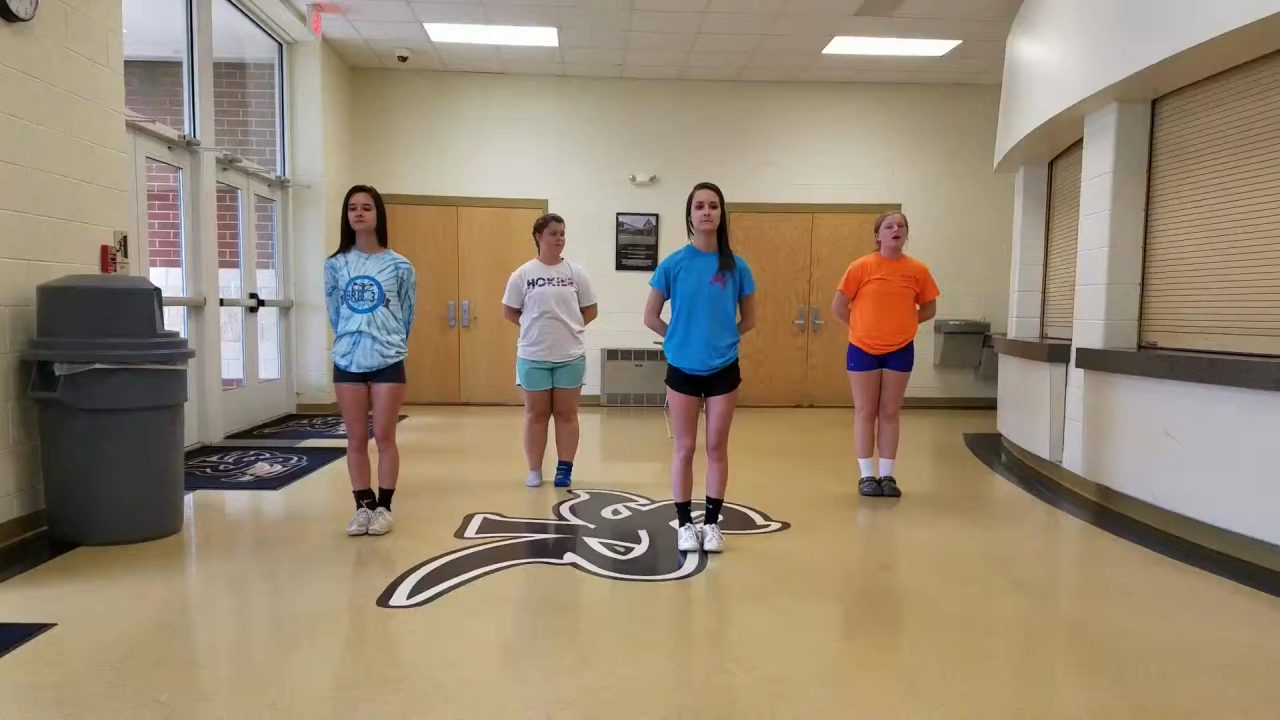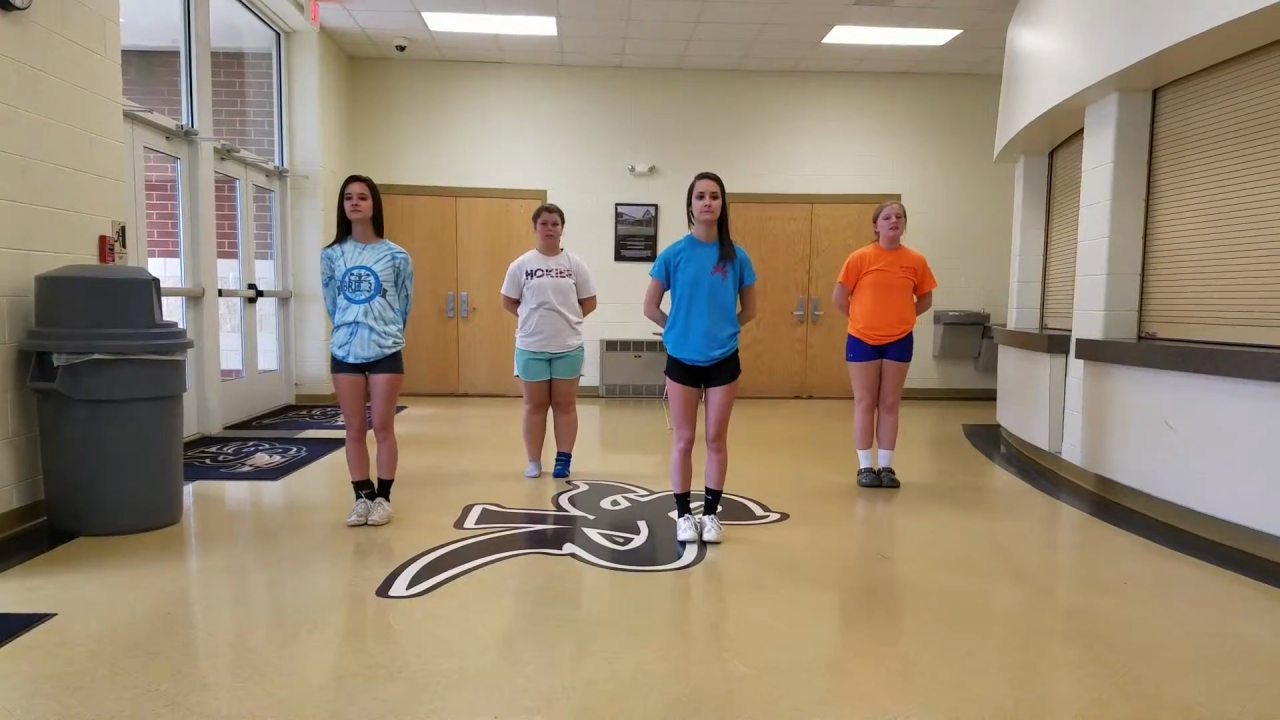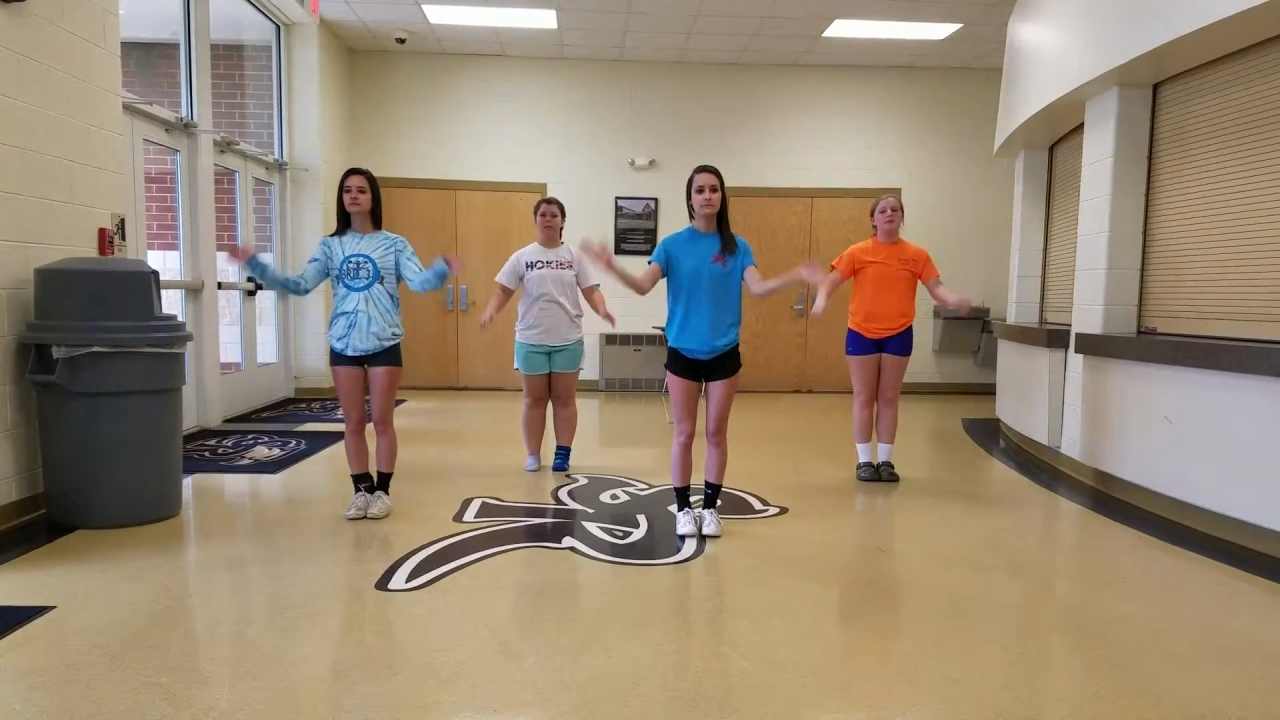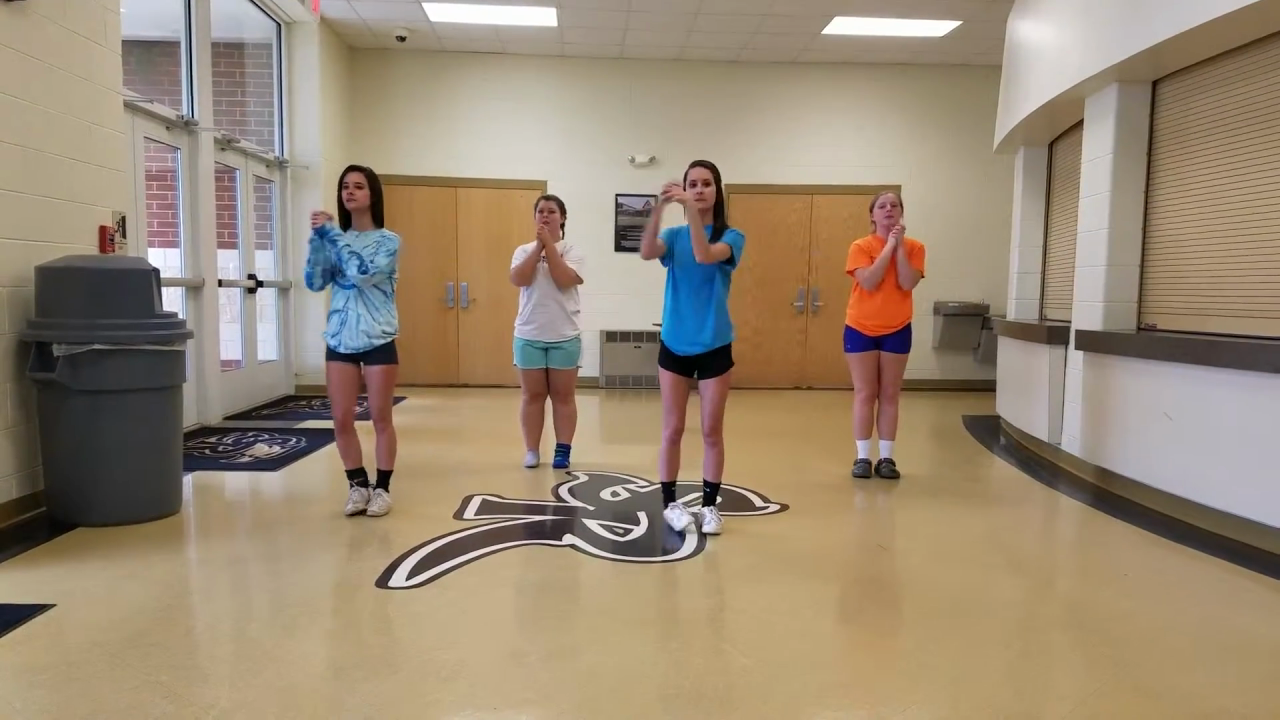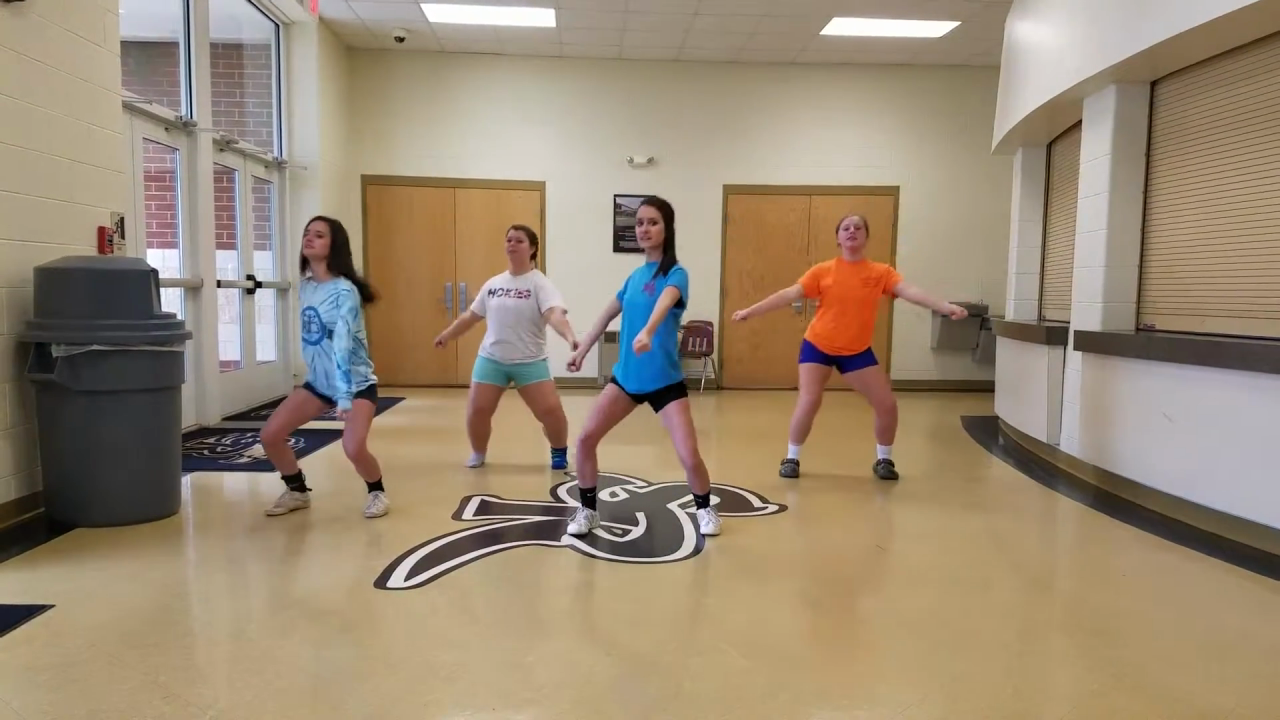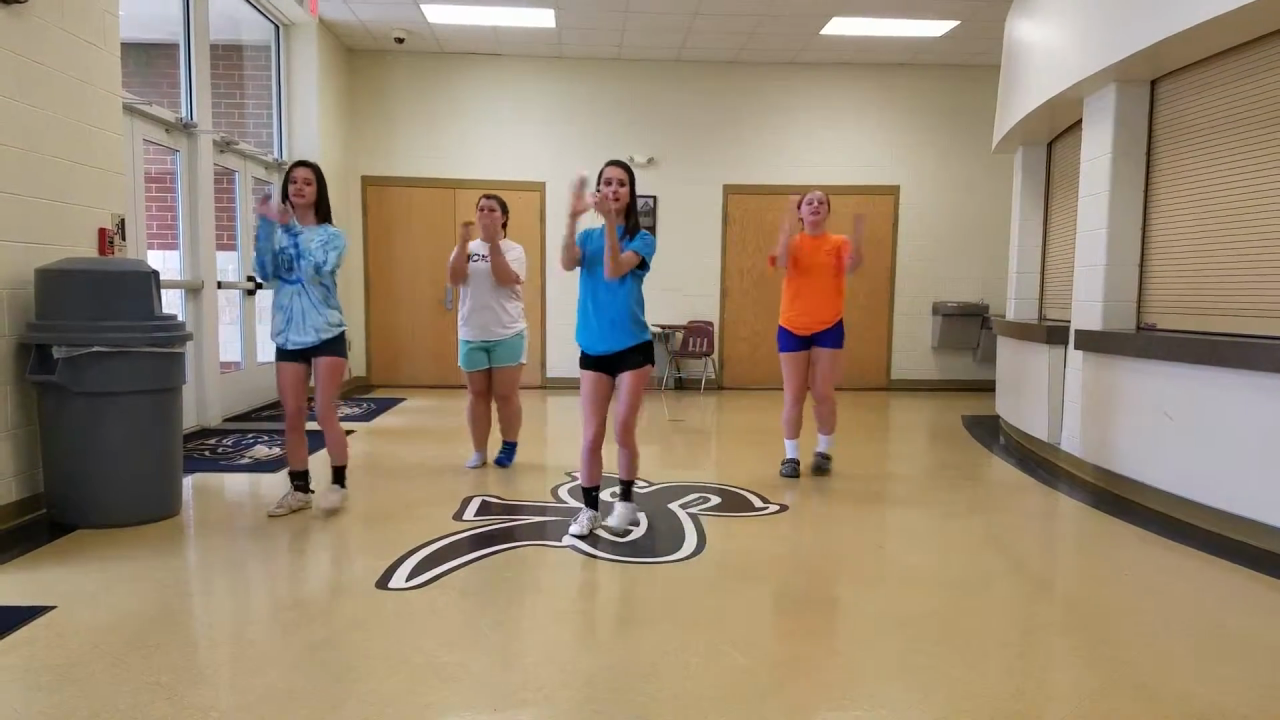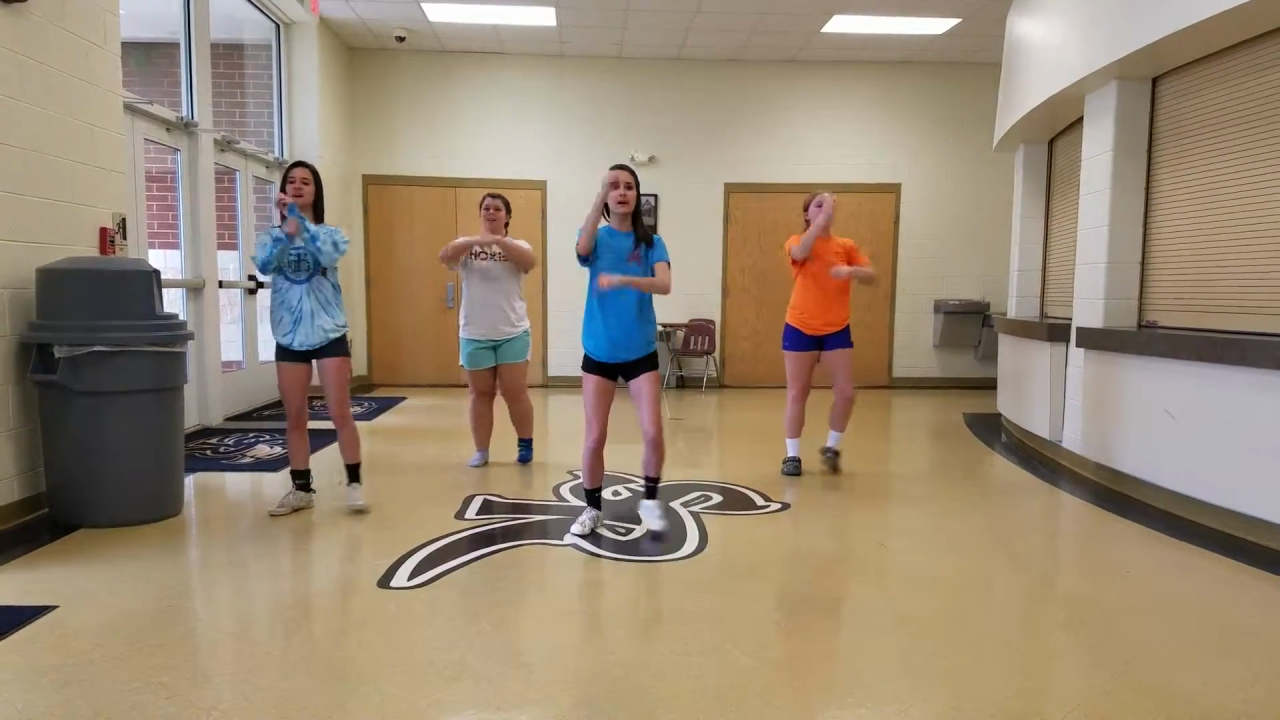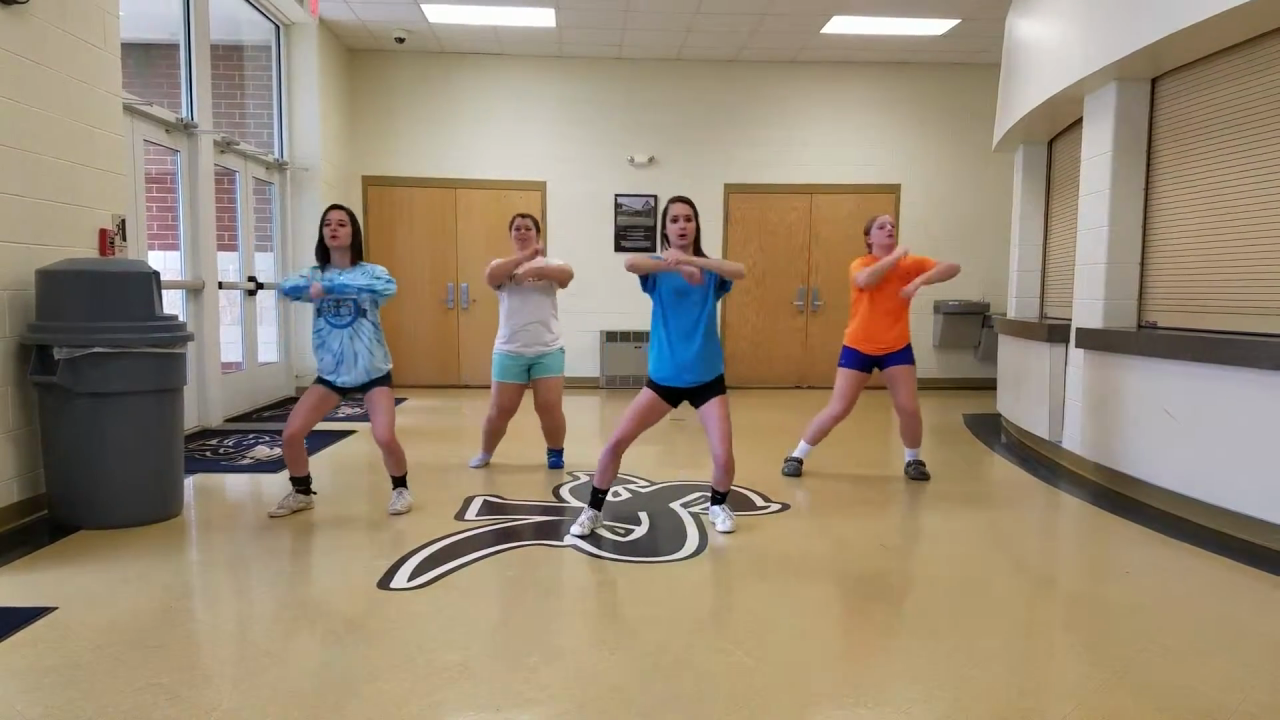
dt=0.5s
person 1, frame 1
left shoulder: (736, 266)
right shoulder: (672, 265)
left elbow: (749, 319)
right elbow: (650, 317)
left wrist: (721, 338)
right wrist: (681, 338)
left hip: (723, 369)
right hip: (683, 368)
left knee: (717, 449)
right knee: (685, 449)
left ankle: (712, 523)
right ankle: (685, 524)
person 1, frame 2
left shoulder: (736, 257)
right shoulder: (673, 255)
left elbow: (749, 310)
right elbow: (650, 308)
left wrist: (720, 331)
right wrist: (682, 331)
left hip: (724, 361)
right hip: (682, 360)
left knee: (716, 440)
right knee: (684, 440)
left ankle: (711, 514)
right ankle: (684, 515)
person 1, frame 3
left shoulder: (737, 247)
right shoulder: (672, 245)
left elbow: (757, 288)
right elbow: (643, 286)
left wrist: (794, 276)
right wrist: (613, 267)
left hip: (724, 353)
right hip: (683, 351)
left knee: (716, 434)
right knee: (684, 434)
left ankle: (710, 508)
right ankle: (683, 509)
person 1, frame 4
left shoulder: (730, 238)
right shoulder: (674, 238)
left elbow: (704, 256)
right elbow: (647, 252)
left wrist: (692, 208)
right wrist: (658, 208)
left hip: (714, 347)
right hip: (675, 345)
left knee: (711, 431)
right knee: (672, 429)
left ankle: (710, 505)
right ankle: (672, 503)
person 1, frame 5
left shoulder: (674, 274)
right shoulder: (635, 276)
left elbow: (664, 304)
right elbow: (608, 315)
left wrist: (647, 332)
right wrist: (581, 350)
left hip: (666, 382)
right hip: (625, 377)
left knee: (689, 458)
right knee: (585, 438)
left ankle: (704, 509)
right ankle: (588, 509)
person 1, frame 6
left shoulder: (642, 238)
right shoulder: (587, 236)
left elbow: (612, 271)
right elbow: (567, 264)
left wrist: (610, 221)
right wrist: (572, 217)
left hip: (633, 345)
right hip: (593, 347)
left knee: (623, 430)
right knee: (592, 434)
left ankle: (626, 502)
right ankle: (590, 507)
person 1, frame 7
left shoulder: (652, 243)
right shoulder: (595, 237)
left elbow: (664, 285)
right elbow: (582, 248)
left wrist: (624, 280)
right wrist: (599, 198)
left hip: (640, 352)
right hip: (598, 353)
left knee: (653, 434)
right knee: (594, 438)
left ankle: (650, 500)
right ankle: (592, 508)
person 1, frame 8
left shoulder: (711, 269)
right shoulder: (657, 267)
left elbow: (738, 272)
right elbow: (632, 262)
left wrist: (695, 262)
right wrist: (672, 259)
left hip: (708, 380)
right hip: (663, 379)
left knee: (724, 456)
right knee: (616, 441)
left ankle: (719, 504)
right ankle: (594, 510)
person 2, frame 1
left shoulder: (399, 266)
right shoulder: (336, 264)
left elbow: (406, 316)
right elbow: (335, 315)
right wrist: (350, 344)
left hip: (387, 362)
right hip: (347, 362)
left knee: (384, 438)
right knee: (356, 440)
left ankle: (383, 507)
right ankle: (363, 506)
person 2, frame 2
left shoulder: (396, 256)
right shoulder: (332, 256)
left elbow: (403, 307)
right elbow: (333, 306)
left hip: (385, 353)
right hip: (345, 353)
left knee: (383, 428)
right knee: (354, 430)
left ankle: (383, 497)
right ankle: (362, 497)
person 2, frame 3
left shoulder: (394, 245)
right shoulder: (330, 246)
left elbow: (418, 282)
right elbow: (300, 285)
left wrist: (440, 271)
right wrist: (257, 265)
left hip: (384, 343)
right hip: (344, 344)
left knee: (382, 420)
right knee: (353, 422)
left ankle: (382, 490)
right ankle: (361, 490)
person 2, frame 4
left shoulder: (386, 240)
right shoulder: (337, 240)
left elbow: (362, 272)
right elbow: (315, 281)
left wrist: (328, 234)
right wrist: (317, 236)
left hip: (378, 341)
right hip: (340, 343)
left knee: (381, 420)
right knee: (342, 419)
left ankle: (382, 488)
right ankle: (358, 486)
person 2, frame 5
left shoulder: (345, 292)
right shoulder: (305, 287)
left elbow: (345, 346)
left wrist: (346, 398)
left hip: (356, 385)
right hip: (318, 383)
left knee: (354, 448)
right knee: (271, 435)
left ankle: (377, 491)
right ankle: (297, 490)
person 2, frame 6
left shoulder: (332, 236)
right shoulder: (277, 234)
left elbow: (314, 273)
right elbow: (265, 273)
left wrist: (293, 229)
right wrist: (265, 226)
left hip: (326, 335)
right hip: (288, 337)
left knee: (325, 413)
right knee: (292, 417)
left ankle: (338, 484)
right ankle: (299, 488)
person 2, frame 7
left shoulder: (332, 235)
right shoulder: (271, 236)
left elbow: (326, 254)
right elbow: (263, 264)
left wrist: (297, 215)
right wrist: (286, 236)
left hip: (329, 335)
right hip: (289, 338)
left knee: (340, 414)
right knee: (294, 418)
left ankle: (354, 484)
right ankle: (301, 489)
person 2, frame 8
left shoulder: (372, 272)
right shoulder: (315, 276)
left elbow: (386, 289)
right elbow: (287, 289)
left wrist: (333, 287)
right wrist: (317, 289)
left hip: (374, 373)
right hip: (331, 374)
left knee: (384, 437)
right knee: (291, 434)
left ankle: (400, 489)
right ankle: (301, 493)
person 3, frame 1
left shoulder: (918, 270)
right shoulder: (861, 266)
left elbow: (929, 309)
right elbow: (838, 305)
left wrist: (902, 324)
right wrist: (862, 326)
left hip: (899, 350)
right hip: (863, 349)
left knee: (890, 413)
right knee: (865, 412)
left ankle: (887, 475)
right ankle: (867, 475)
person 3, frame 2
left shoulder: (916, 261)
right shoulder: (860, 258)
left elbow: (925, 300)
right elbow: (839, 298)
left wrist: (899, 317)
right wrist: (863, 319)
left hip: (899, 341)
right hip: (862, 340)
left knee: (890, 404)
right knee: (865, 404)
left ankle: (886, 466)
right ankle: (865, 466)
person 3, frame 3
left shoulder: (916, 254)
right shoulder: (858, 252)
left elbow: (936, 287)
right elbow: (832, 279)
left wrist: (954, 299)
right wrist: (821, 299)
left hip: (899, 334)
right hip: (862, 333)
left knee: (889, 399)
right knee: (863, 397)
left ankle: (885, 460)
right ankle: (864, 460)
person 3, frame 4
left shoulder: (912, 247)
right shoulder: (861, 247)
left elbow: (908, 282)
right elbow: (868, 281)
left wrist: (902, 243)
right wrist: (888, 245)
left hip: (897, 330)
right hip: (860, 329)
left knee: (889, 396)
right knee: (865, 394)
left ankle: (886, 458)
right ankle: (863, 458)
person 3, frame 5
left shoulder: (881, 272)
right shoulder: (823, 271)
left elbow: (909, 292)
right elbow: (789, 294)
left wrist: (946, 307)
right wrist: (750, 311)
left hip: (858, 351)
right hip: (817, 346)
left knee: (888, 404)
right knee: (808, 404)
left ankle: (884, 460)
right ankle: (791, 458)
person 3, frame 6
left shoulder: (839, 242)
right shoulder: (793, 242)
left elbow: (852, 267)
right elbow: (783, 263)
left wrist: (857, 234)
right wrist: (787, 226)
left hip: (829, 327)
right hip: (792, 328)
left knee: (824, 393)
right knee: (794, 394)
left ankle: (823, 452)
right ankle: (791, 456)
person 3, frame 7
left shoulder: (847, 247)
right shoulder: (798, 242)
left elbow: (870, 276)
right elbow: (801, 253)
left wrist: (851, 271)
right wrist: (822, 220)
left hip: (837, 329)
right hip: (800, 328)
left knee: (846, 393)
right knee: (797, 393)
left ankle: (831, 447)
right ankle: (792, 455)
person 3, frame 8
left shoulder: (911, 265)
right shoulder: (860, 265)
left elbow: (952, 270)
right elbow: (865, 280)
left wrist: (920, 280)
right wrist: (894, 257)
left hip: (897, 348)
right hip: (858, 347)
left knee: (909, 408)
right knee: (838, 409)
left ankle: (914, 460)
right ankle: (797, 456)
person 4, frame 1
left shoulder: (576, 273)
right shoulder: (523, 274)
left elbow: (591, 310)
right elbow: (509, 311)
left wrist: (568, 327)
right wrist: (534, 327)
left hip: (570, 356)
right hip: (533, 356)
left knee: (566, 414)
right knee: (536, 414)
left ankle: (564, 468)
right ankle: (534, 470)
person 4, frame 2
left shoulder: (574, 264)
right shoulder: (521, 264)
left elbow: (589, 302)
right elbow: (508, 302)
left wrist: (566, 319)
right wrist: (533, 318)
left hip: (568, 346)
right hip: (531, 347)
left knee: (565, 405)
right knee: (534, 405)
left ankle: (563, 460)
right ankle: (533, 461)
person 4, frame 3
left shoulder: (574, 256)
right shoulder: (522, 256)
left elbow: (591, 291)
right elbow: (504, 290)
left wrist: (601, 309)
right wrist: (491, 310)
left hip: (568, 340)
right hip: (531, 340)
left knee: (564, 399)
right knee: (534, 399)
left ankle: (562, 453)
right ankle: (533, 455)
person 4, frame 4
left shoulder: (571, 250)
right shoulder: (524, 251)
left elbow: (564, 280)
right elbow: (519, 279)
left wrist: (548, 243)
right wrist: (535, 246)
left hip: (564, 336)
right hip: (529, 335)
left knee: (562, 395)
right knee: (532, 395)
left ankle: (562, 451)
right ankle: (532, 452)
person 4, frame 5
left shoulder: (540, 283)
right shoulder: (494, 283)
left elbow: (554, 315)
right elbow: (471, 315)
left wrist: (570, 337)
right wrist: (447, 335)
left hip: (530, 361)
right hip: (491, 358)
left knee: (551, 410)
right knee: (477, 411)
left ankle: (559, 453)
right ankle: (478, 453)
person 4, frame 6
left shoulder: (514, 249)
right shoulder: (464, 249)
left elbow: (506, 280)
right elbow: (455, 279)
left wrist: (494, 243)
right wrist: (463, 243)
left hip: (508, 334)
right hip: (472, 335)
left knee: (505, 395)
right knee: (478, 394)
left ankle: (508, 447)
right ankle: (479, 452)
person 4, frame 7
left shoulder: (517, 247)
right shoulder: (466, 246)
left elbow: (529, 262)
right elbow: (445, 257)
left wrist: (498, 240)
right wrist: (472, 241)
left hip: (512, 332)
right hip: (475, 334)
left knee: (515, 392)
right knee: (480, 394)
left ankle: (525, 444)
right ankle: (481, 450)
person 4, frame 8
left shoulder: (549, 267)
right shoulder: (502, 268)
left elbow: (566, 275)
right elbow: (491, 276)
left wrist: (534, 269)
right wrist: (523, 257)
left hip: (548, 350)
right hip: (510, 351)
left knee: (550, 407)
right knee: (500, 410)
left ankle: (556, 452)
right ankle: (485, 452)
